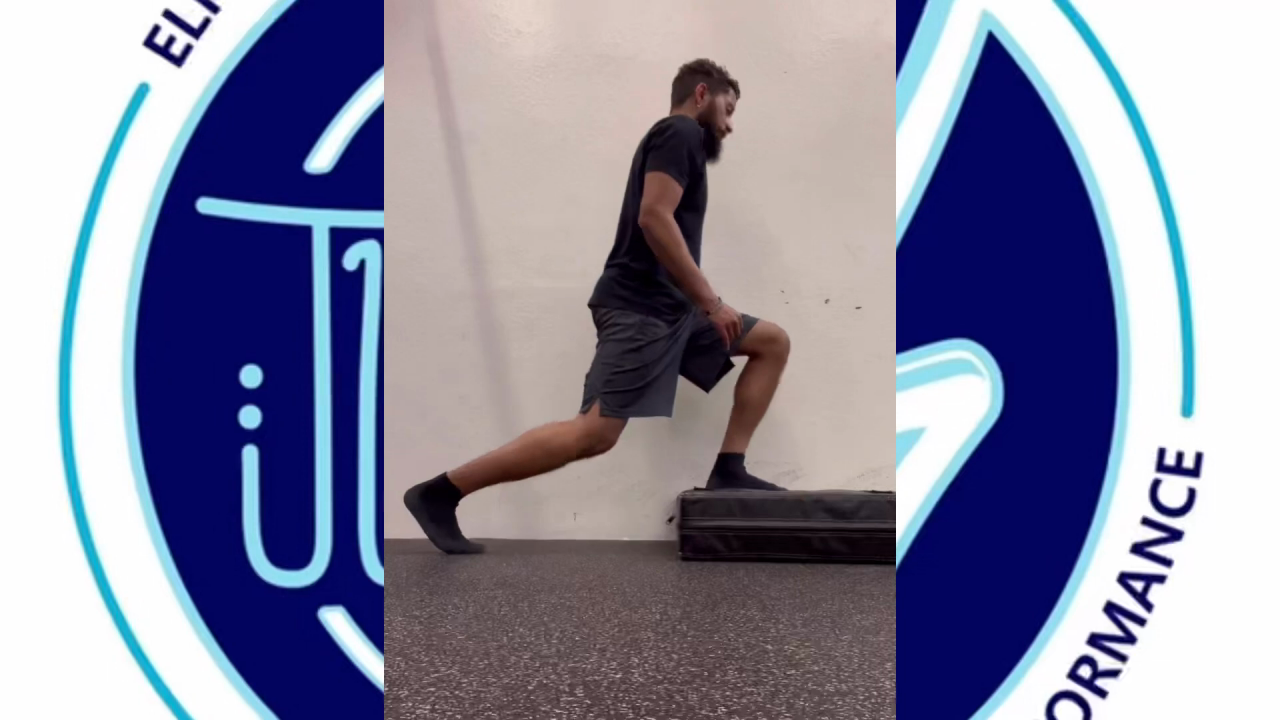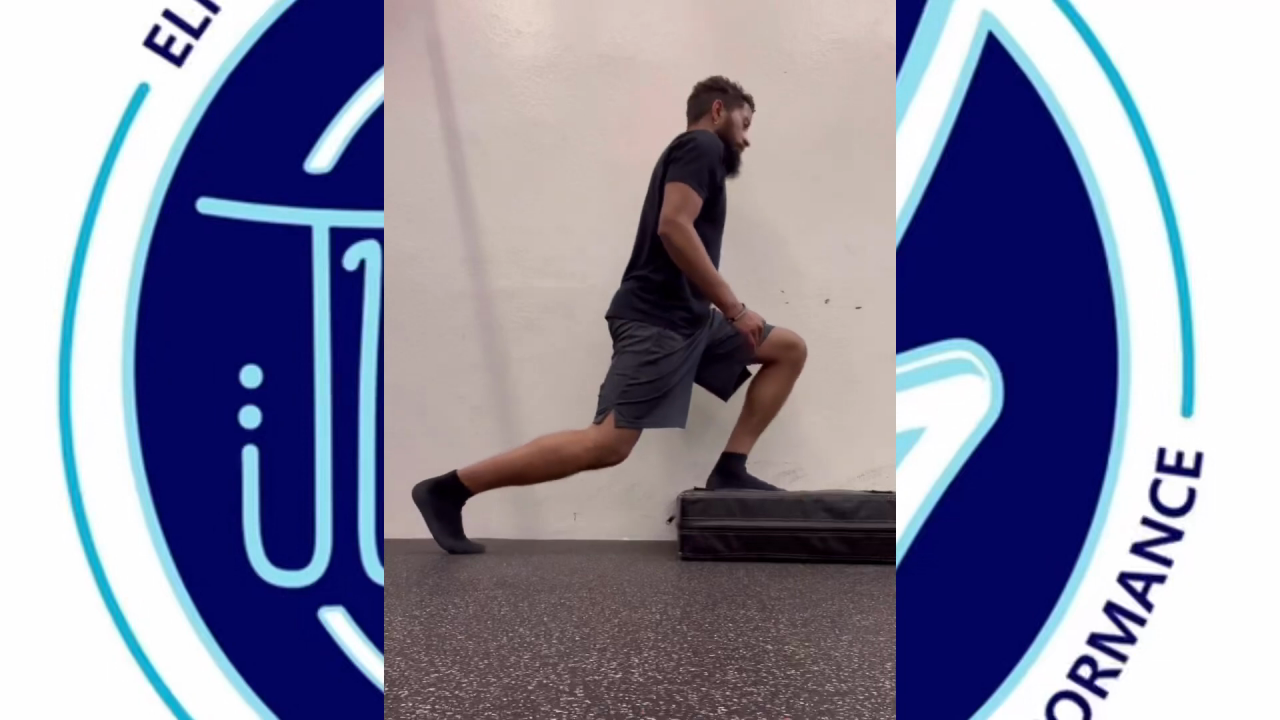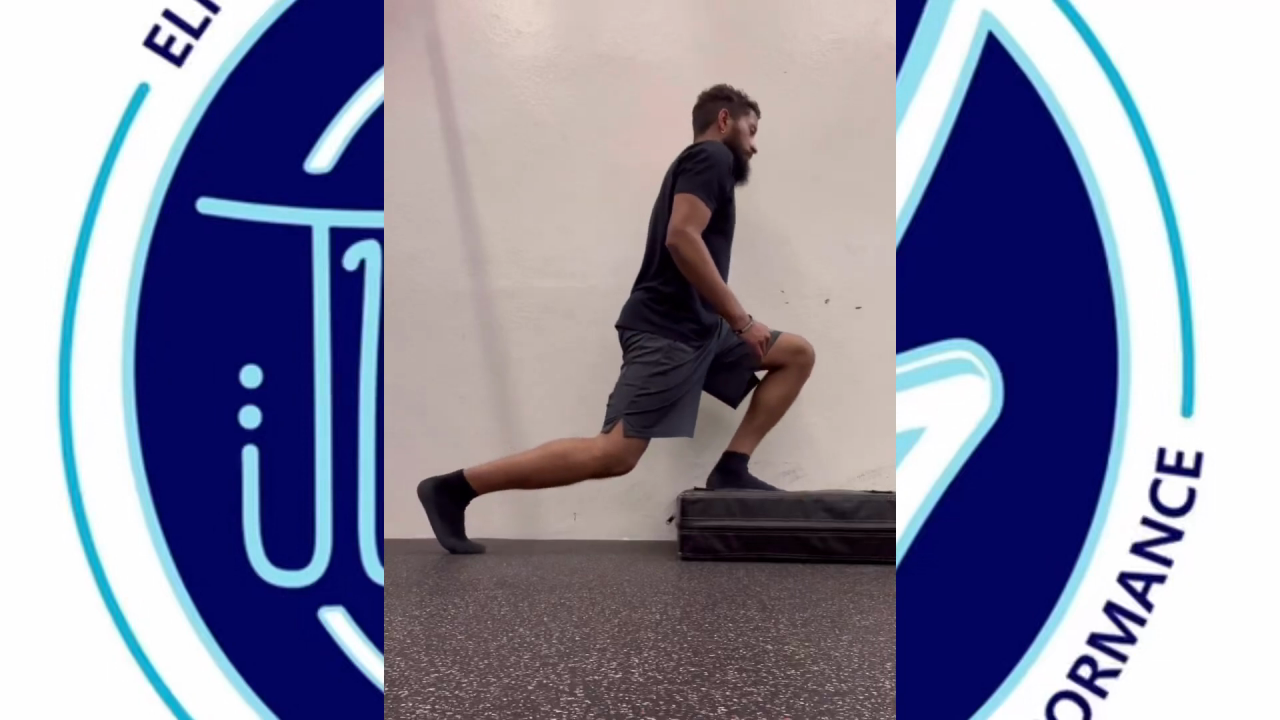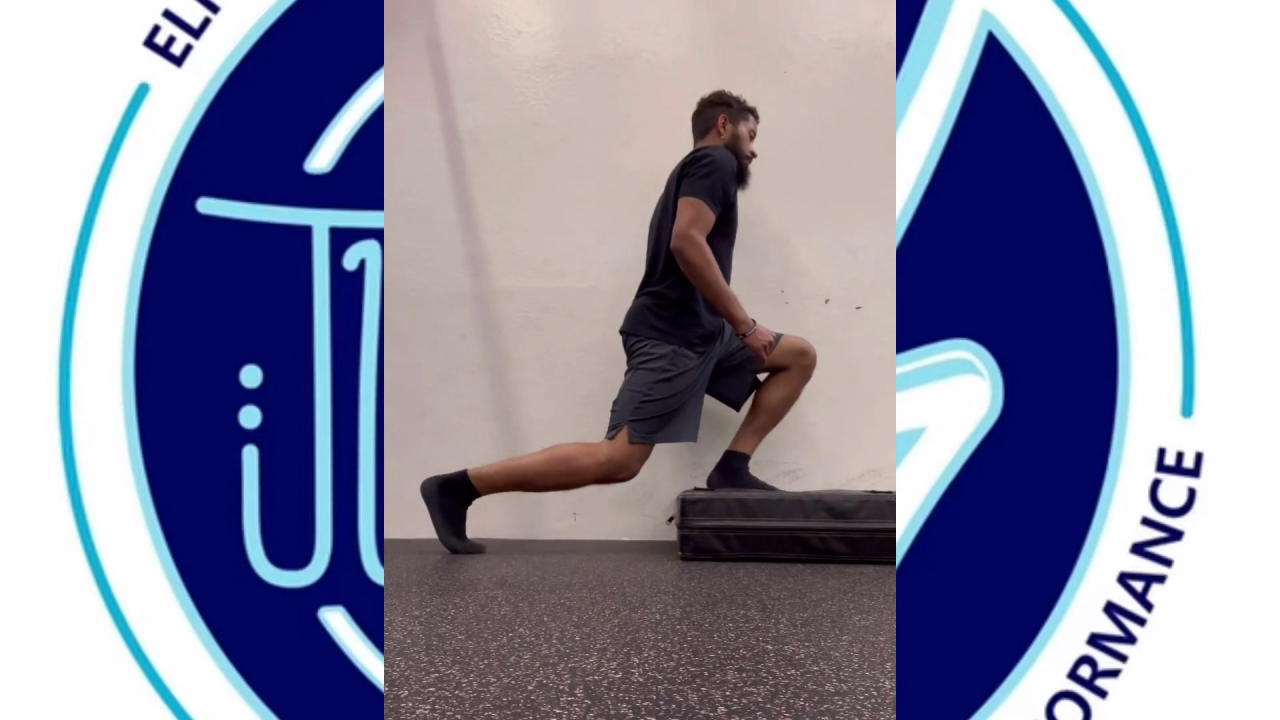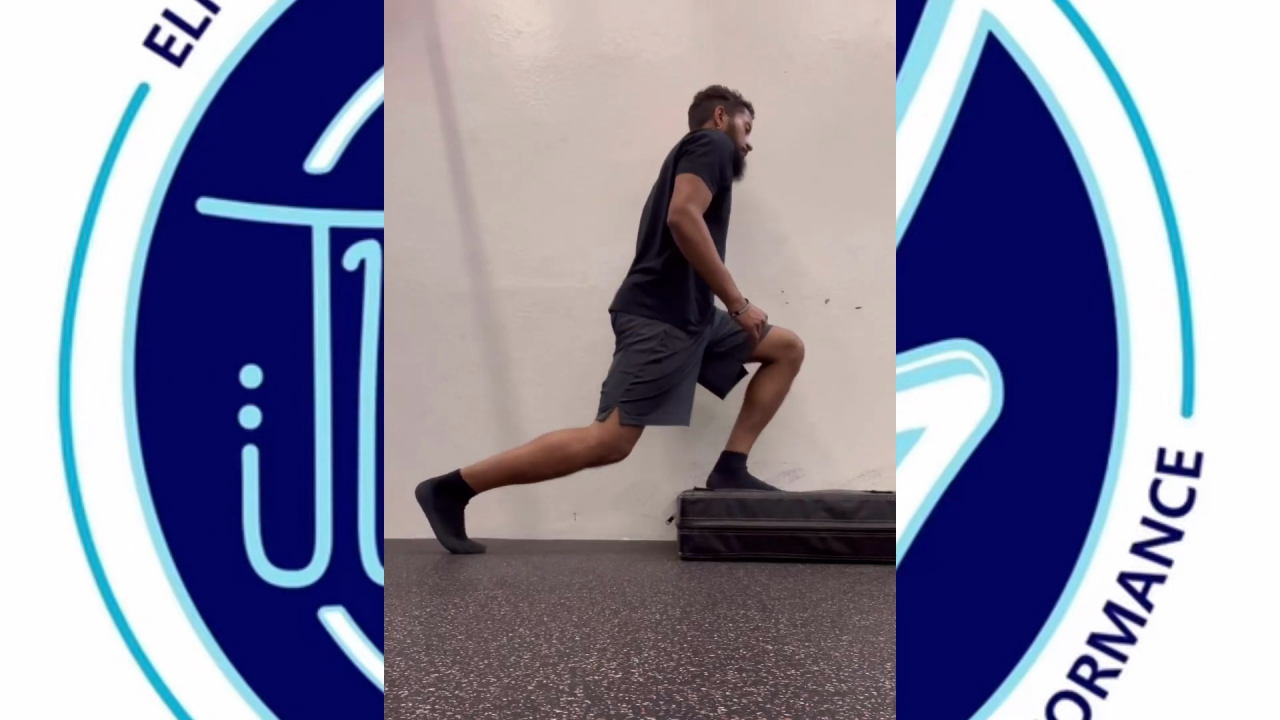
dt=0.3s
person 1, frame 1
left shoulder: (677, 140)
right shoulder: (680, 131)
right elbow: (654, 217)
right wrist: (711, 301)
left hip: (669, 306)
right hip: (641, 307)
left knee: (772, 342)
right knee: (595, 432)
left ankle: (728, 470)
right ankle: (438, 492)
person 1, frame 2
left shoulder: (695, 155)
right shoulder: (701, 145)
right elbow: (674, 227)
right wrist: (734, 306)
left hip: (686, 317)
right hip: (657, 319)
left knee: (790, 349)
right knee: (607, 445)
left ankle: (731, 470)
right ankle: (447, 490)
person 1, frame 3
left shoulder: (699, 165)
right shoulder: (711, 157)
right elbow: (682, 238)
right wrist: (741, 319)
left hip: (695, 327)
right hip: (667, 331)
left knee: (798, 354)
right knee: (614, 453)
left ankle: (732, 469)
right ankle: (453, 488)
person 1, frame 4
left shoulder: (697, 171)
right shoulder: (715, 162)
right elbow: (687, 242)
right wrist: (745, 324)
left hip: (698, 332)
right hip: (672, 336)
left knee: (800, 356)
right knee: (618, 460)
left ankle: (733, 468)
right ankle: (456, 487)
person 1, frame 5
left shoulder: (697, 155)
right shoulder: (712, 143)
right elbow: (684, 218)
right wrist: (738, 301)
left hip: (690, 314)
right hip: (660, 316)
left knee: (787, 347)
right knee: (609, 443)
left ankle: (730, 470)
right ankle: (449, 490)
